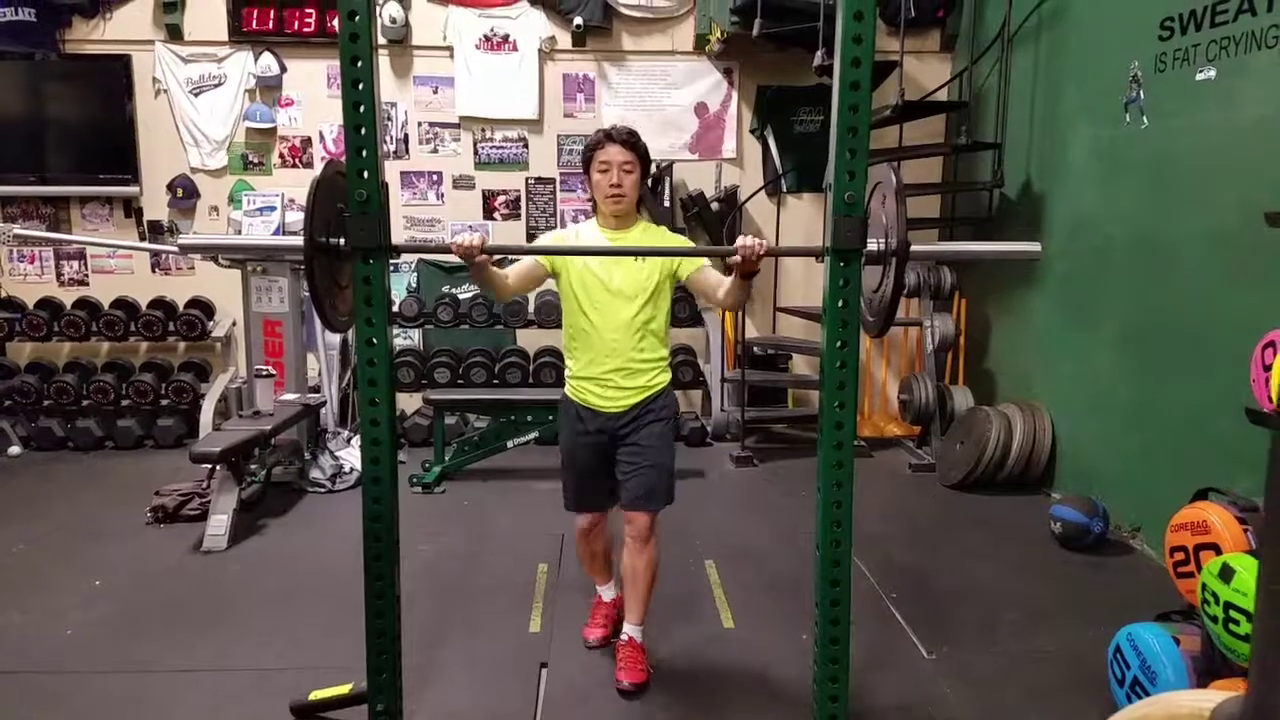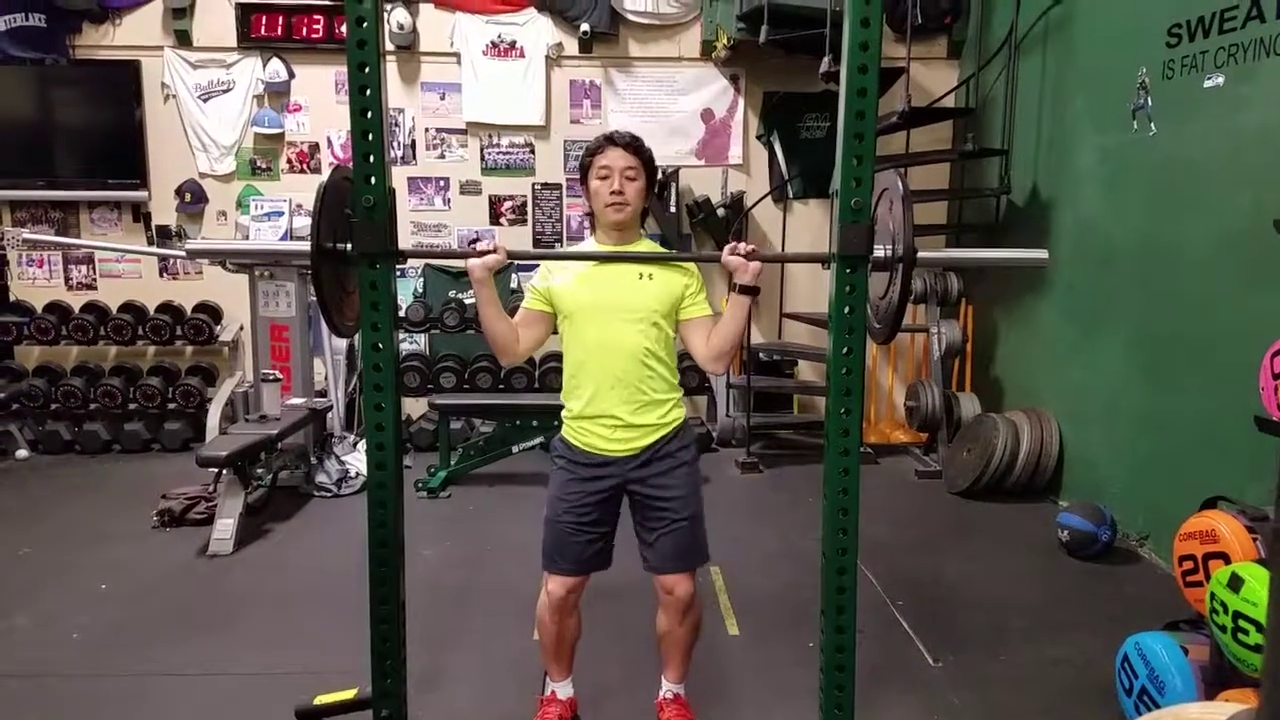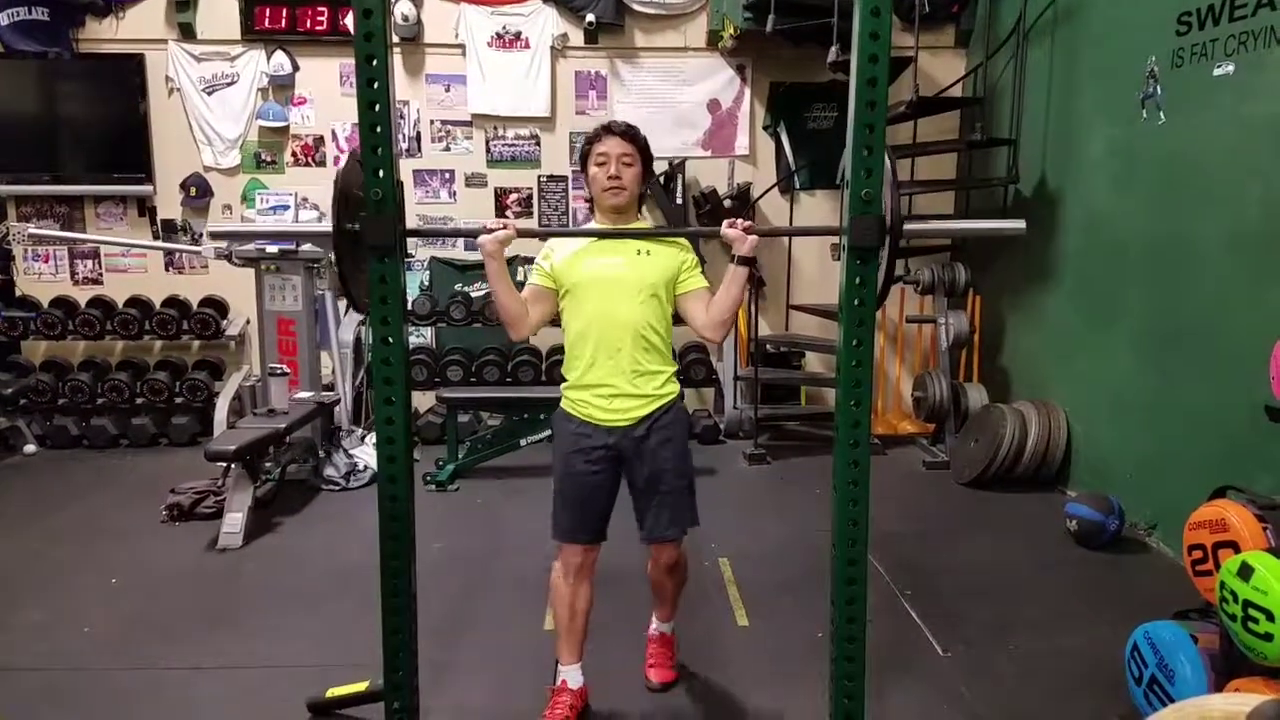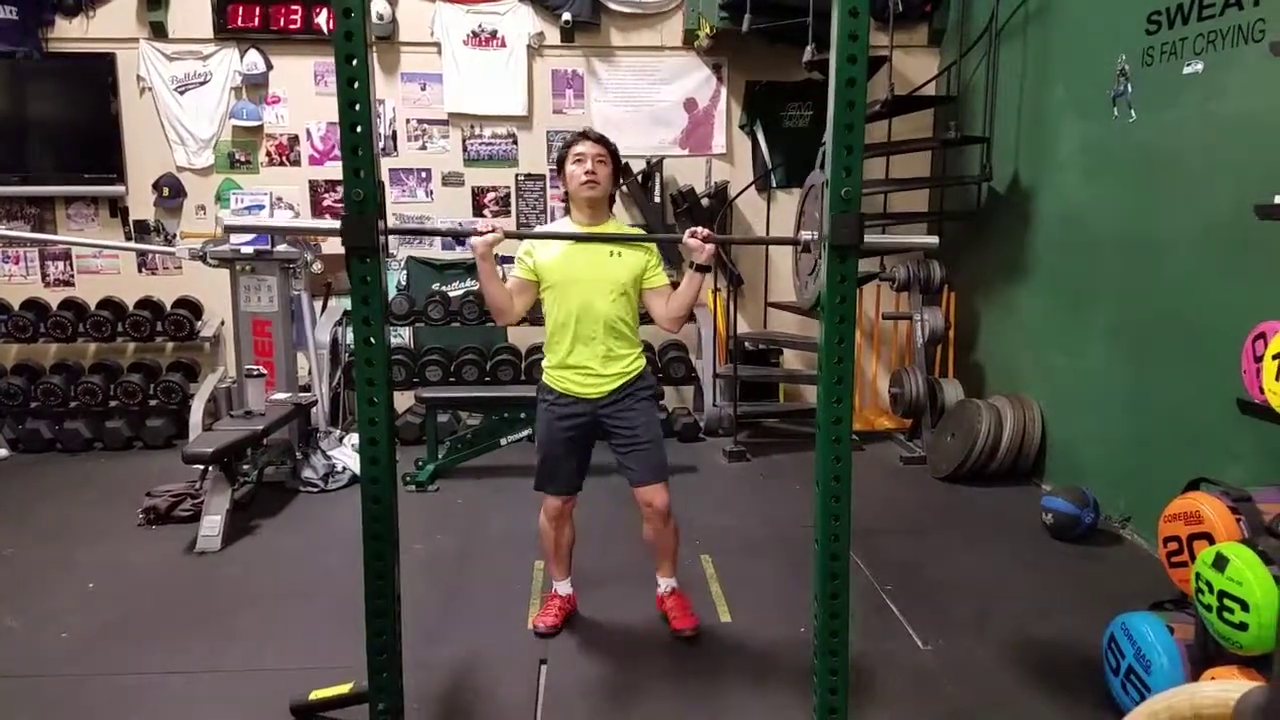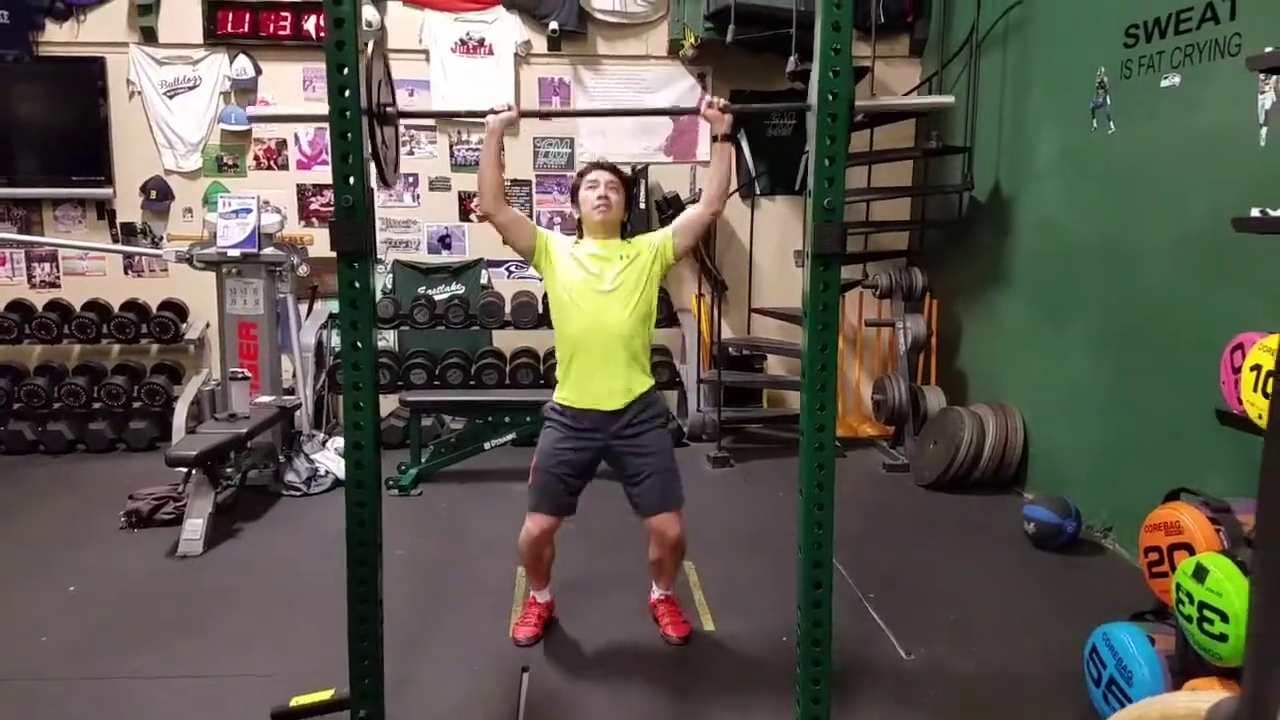
dt=1s
person 1, frame 1
left shoulder: (668, 244)
right shoulder: (564, 242)
left elbow: (724, 298)
right elbow: (505, 288)
left wrist: (743, 271)
right wrist: (477, 264)
left hip: (648, 406)
right hip: (583, 404)
left knee: (640, 524)
right knee: (587, 522)
left ankle: (633, 636)
right ankle: (608, 595)
person 1, frame 2
left shoulder: (679, 271)
right shoulder: (556, 270)
left elbow: (716, 359)
right elbow: (510, 351)
left wrist: (744, 287)
right wrist: (482, 283)
left hip: (664, 449)
right hip: (582, 451)
left knee: (679, 590)
right knee: (560, 591)
person 1, frame 3
left shoulder: (673, 249)
right shoulder: (560, 248)
left elbow: (714, 327)
right elbow: (519, 326)
left wrist: (741, 260)
right wrist: (494, 260)
left hip: (657, 418)
right hip: (582, 420)
left knee: (666, 549)
right knee: (575, 555)
left ankle: (661, 631)
person 1, frame 4
left shoulder: (640, 246)
right shoulder: (539, 244)
left elbow: (671, 319)
right elbow: (505, 315)
left wrist: (698, 266)
right wrist: (483, 259)
left hip: (628, 389)
right hip: (562, 394)
left knee: (656, 501)
right knee: (556, 506)
left ankle: (669, 589)
right ankle: (562, 593)
person 1, frame 5
left shoulder: (650, 255)
right shoulder: (553, 255)
left elbow: (710, 205)
right elbow: (495, 207)
left wrist: (721, 139)
right wrist: (493, 136)
left hip: (637, 415)
right hip: (571, 416)
left knee: (668, 532)
right knee: (536, 533)
left ankle: (661, 597)
right ankle: (539, 602)
